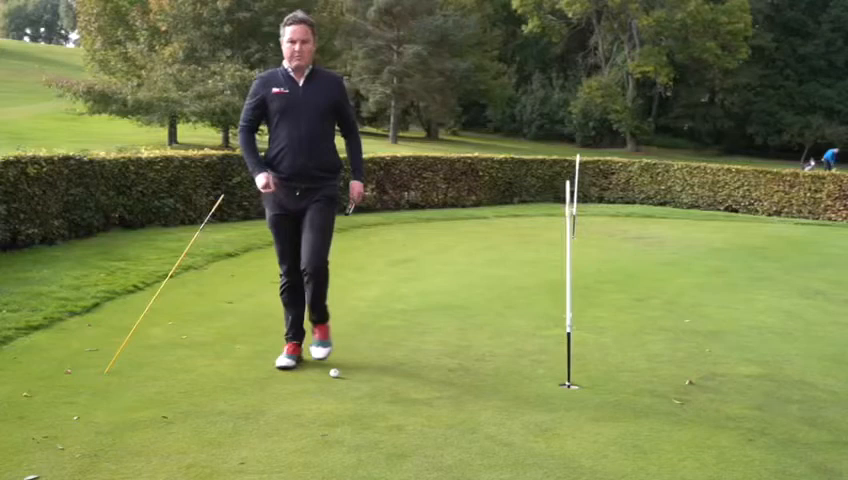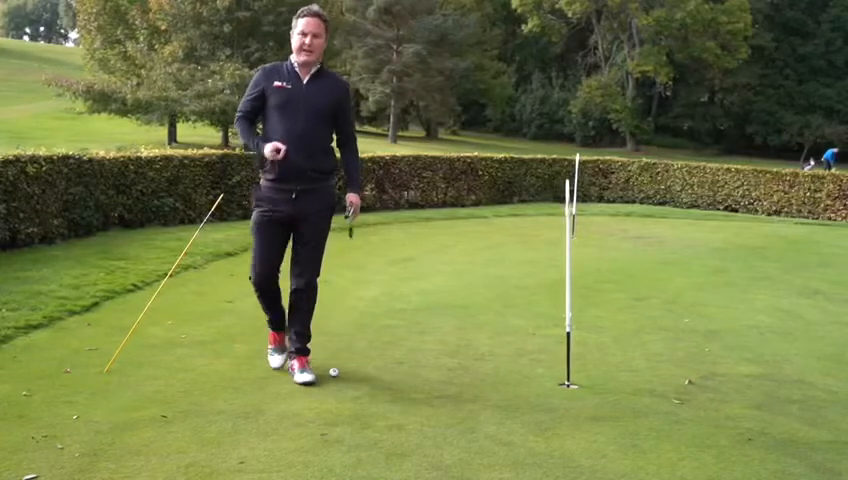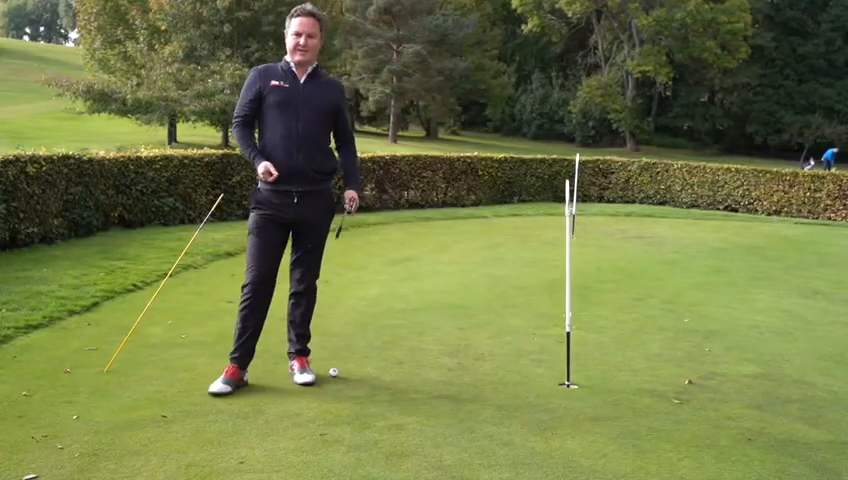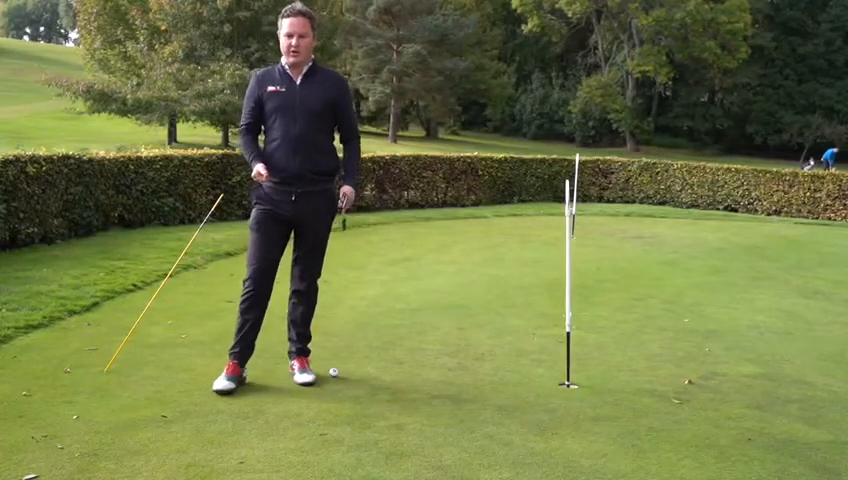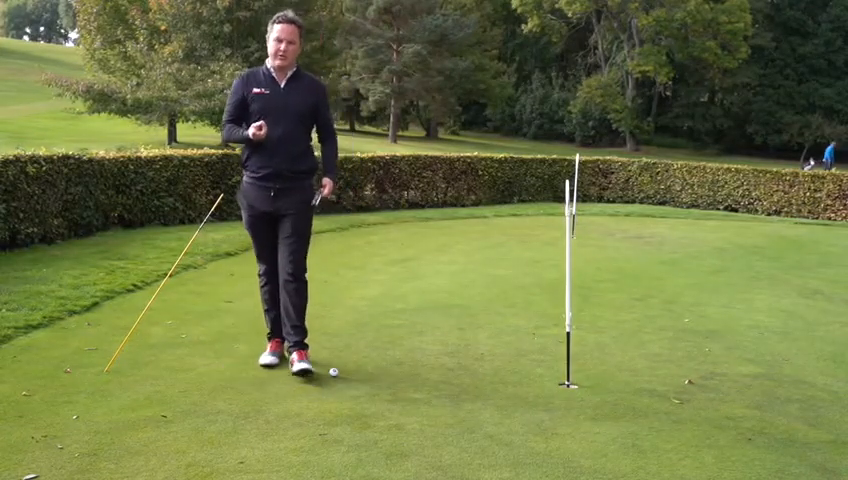
dt=1s
person 1, frame 1
left shoulder: (332, 83)
right shoulder: (266, 83)
left elbow: (350, 132)
right elbow: (245, 130)
left wrist: (357, 176)
right wrist: (257, 170)
left hip: (321, 190)
right hip: (280, 192)
left knee: (314, 262)
right knee: (288, 271)
left ankle: (320, 324)
right ankle: (293, 341)
person 1, frame 2
left shoulder: (337, 87)
right shoulder: (267, 76)
left elbow: (347, 142)
right elbow: (243, 119)
left wrist: (353, 188)
right wrist: (262, 147)
left hip: (316, 195)
right hip: (272, 192)
left knee: (305, 279)
right knee: (261, 272)
left ankle: (298, 354)
right ankle: (278, 330)
person 1, frame 3
left shoulder: (332, 88)
right shoulder: (262, 77)
left elbow: (345, 142)
right elbow: (240, 124)
left wrist: (352, 185)
right wrist: (257, 160)
left hip: (316, 199)
right hip: (271, 197)
left knee: (305, 281)
right knee: (257, 281)
left ankle: (299, 356)
right ankle: (238, 365)
person 1, frame 4
left shoulder: (334, 84)
right shoulder: (262, 80)
left elbow: (350, 138)
right elbow: (247, 130)
left wrist: (349, 181)
right wrist: (256, 162)
left hip: (317, 197)
right hip: (272, 194)
left knee: (305, 281)
right knee: (257, 277)
left ankle: (299, 356)
right ankle: (237, 363)
person 1, frame 5
left shoulder: (313, 88)
right shoulder: (246, 82)
left elbow: (327, 136)
right elbow: (227, 128)
left wrist: (329, 174)
right wrist: (248, 134)
left hip: (296, 192)
right hip: (256, 190)
left knee: (292, 271)
right knee: (267, 270)
left ankle: (297, 348)
right ankle: (275, 338)
